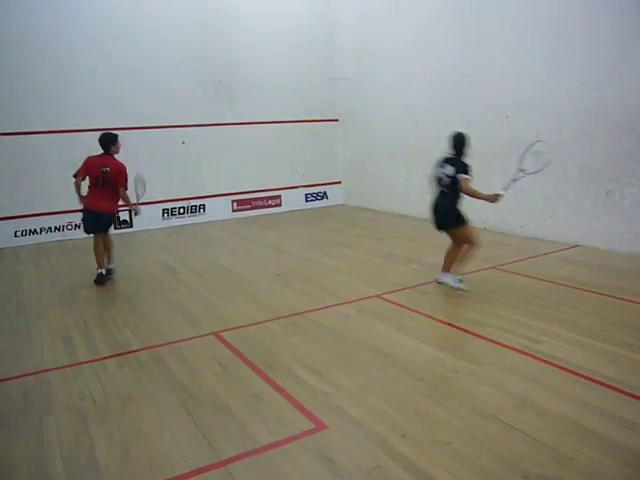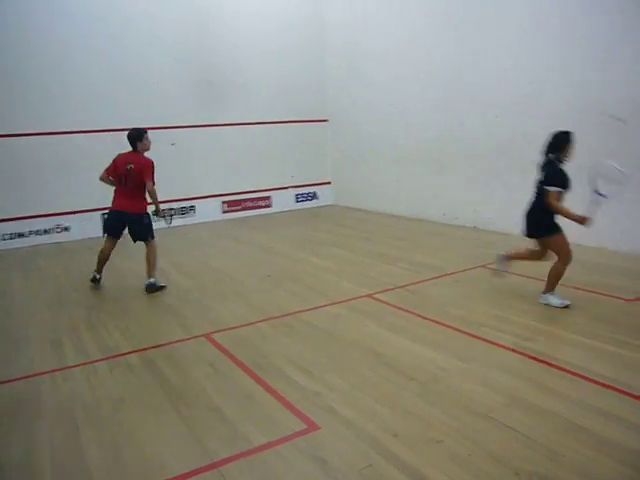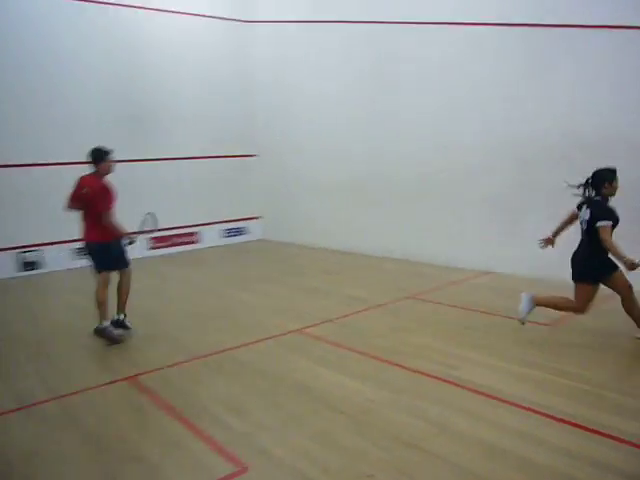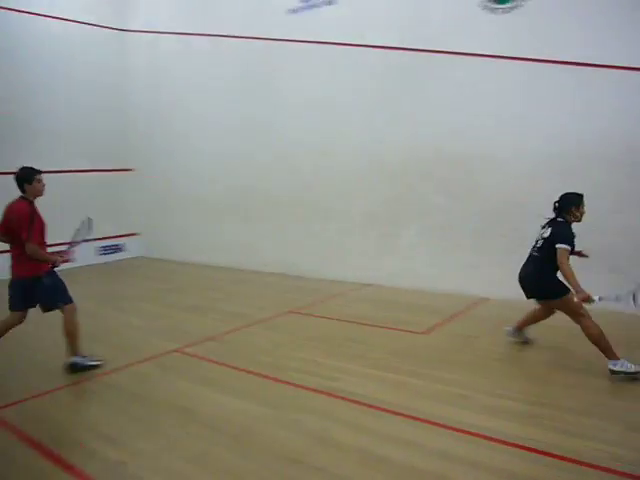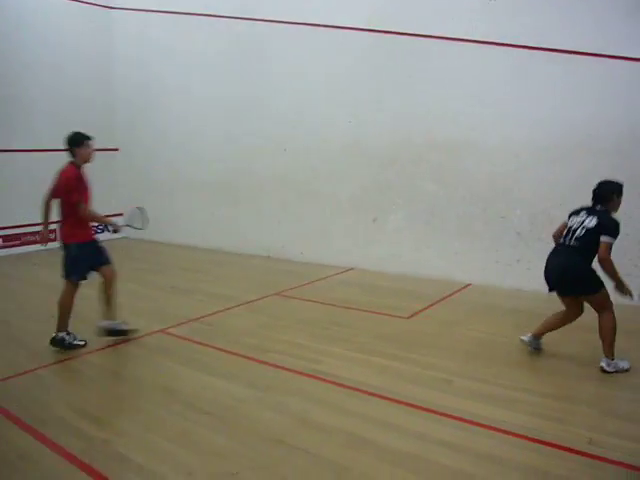
dt=0.3s
person 1, frame 1
left shoulder: (90, 160)
right shoulder: (119, 167)
left elbow: (77, 181)
right elbow: (122, 193)
left wrist: (81, 197)
right wrist: (132, 207)
left hip: (91, 208)
right hip: (109, 209)
left knee: (98, 238)
right knee: (105, 234)
left ankle: (101, 272)
right ankle: (110, 265)
person 1, frame 2
left shoulder: (119, 158)
right shoulder: (147, 163)
left elbow: (103, 177)
right elbow: (149, 187)
right wrist: (157, 206)
left hip: (117, 209)
right hip: (137, 211)
left knee: (109, 244)
right knee: (150, 243)
left ankle: (97, 275)
right ankle: (151, 281)
person 1, frame 3
left shoulder: (83, 181)
right shoulder: (101, 187)
left elbow: (71, 204)
right elbow: (106, 218)
right wrist: (123, 233)
left hip: (90, 239)
right hip: (105, 239)
left knee: (103, 279)
right knee: (125, 272)
left ankle: (103, 324)
right ankle: (120, 317)
person 1, frame 4
right shoulder: (29, 212)
right elbow: (31, 249)
right wrist: (54, 259)
left hip: (19, 272)
right hip: (38, 271)
right knee: (69, 310)
right ankle: (75, 358)
person 1, frame 5
left shoulder: (67, 172)
right shoulder: (74, 174)
left elbow: (48, 199)
right elbow: (83, 211)
left wrist: (45, 226)
right wrist: (109, 222)
left hip: (84, 237)
right hip: (76, 238)
left knee: (109, 273)
right knee: (72, 285)
left ankle: (109, 322)
right ankle: (61, 334)
person 2, frame 1
left shoulder: (443, 161)
right shoulder: (461, 166)
left elbow: (436, 180)
right elbow: (465, 189)
right wrist: (486, 197)
left hip: (439, 207)
right hip: (448, 210)
left knee: (458, 243)
right knee: (472, 243)
left ankle: (446, 274)
right ankle: (447, 273)
person 2, frame 2
left shoulder: (550, 164)
right shoulder: (556, 172)
right elbow: (553, 204)
right wrist: (576, 218)
left hip: (538, 215)
right hip: (541, 218)
left knee: (541, 254)
right knee: (565, 257)
left ankle: (506, 257)
right ankle: (547, 294)
person 2, frame 3
left shoulder: (588, 203)
right shoulder: (604, 209)
left elbow: (568, 220)
right elbow: (606, 239)
left wrist: (553, 236)
right wrist: (625, 260)
left hip: (595, 259)
right hip: (589, 261)
right knee: (579, 307)
right ankle: (532, 300)
person 2, frame 4
left shoulder: (553, 223)
right shoulder: (564, 232)
right elbow: (562, 263)
left wrist: (572, 251)
right wrist: (579, 290)
left hip: (528, 274)
right hip: (540, 279)
left knee: (548, 308)
right knee: (582, 316)
left ankle: (516, 330)
right ankle: (614, 362)
person 2, frame 5
left shoulder: (579, 213)
right shoulder: (610, 223)
left elbow: (556, 235)
right elbow: (603, 258)
right wrist: (620, 284)
left hip: (553, 264)
right hip: (576, 268)
left knee: (573, 310)
right knee: (606, 310)
left ankle: (533, 337)
right ankle: (609, 360)
